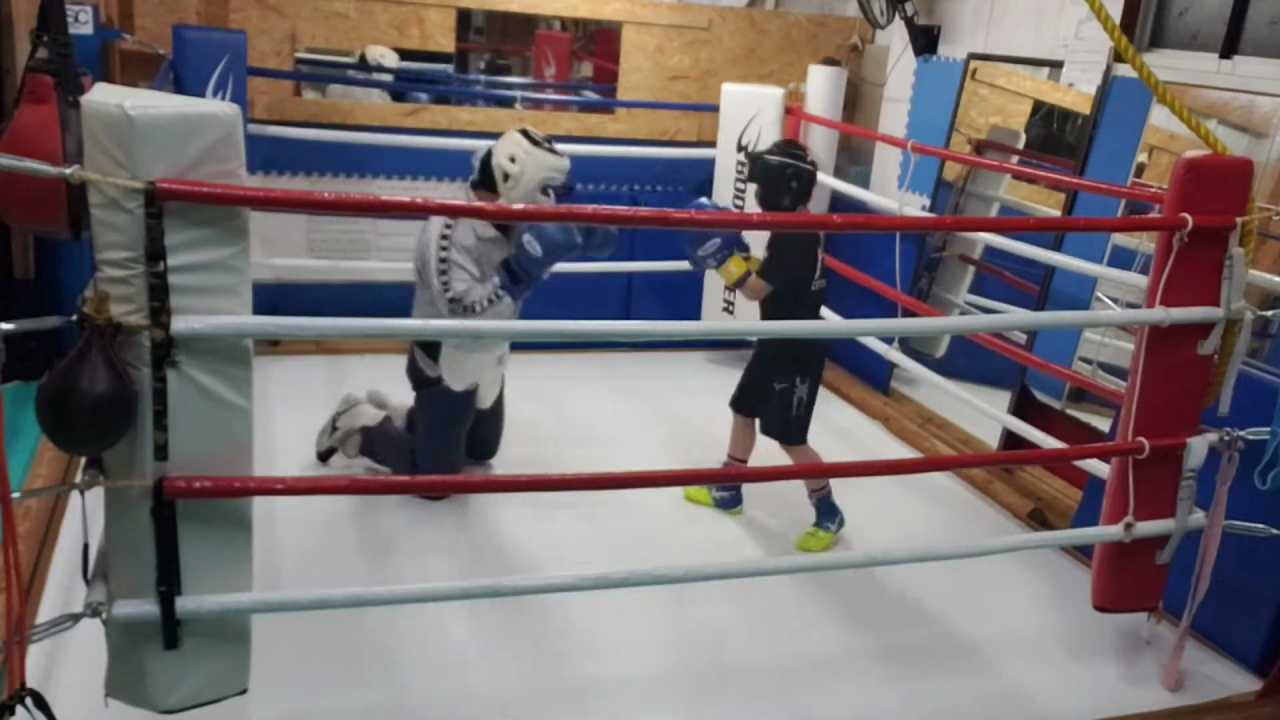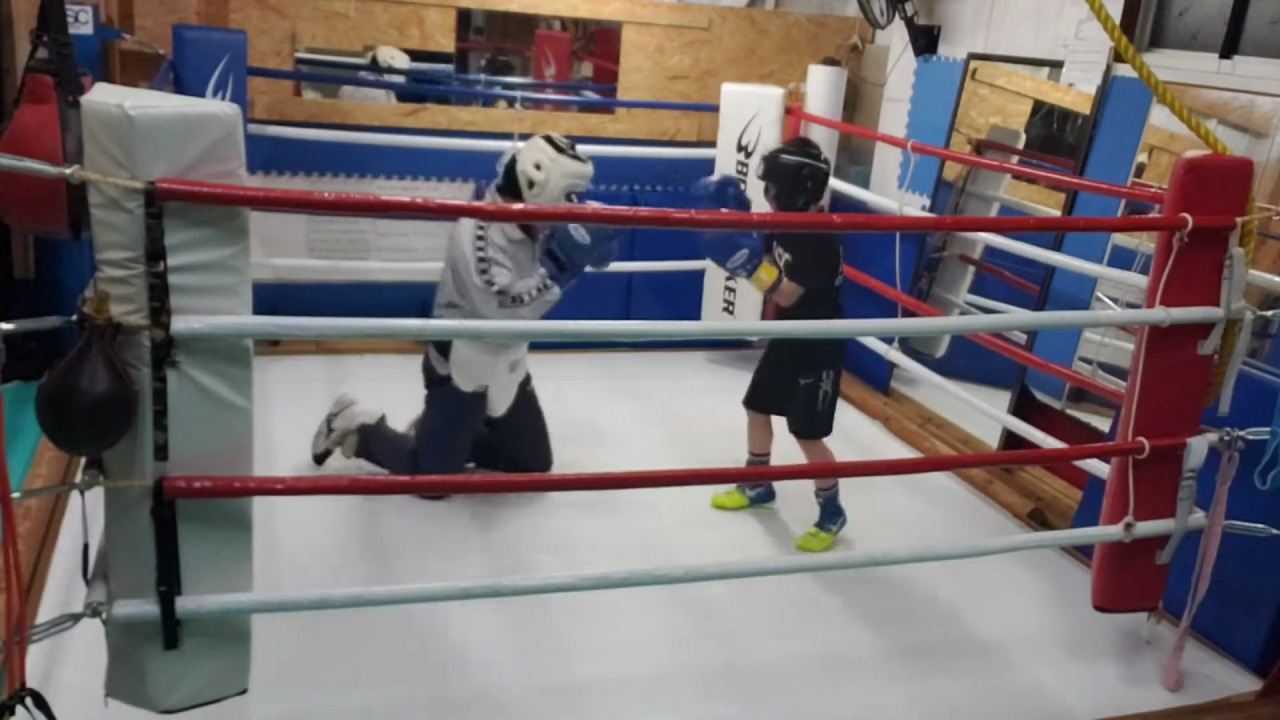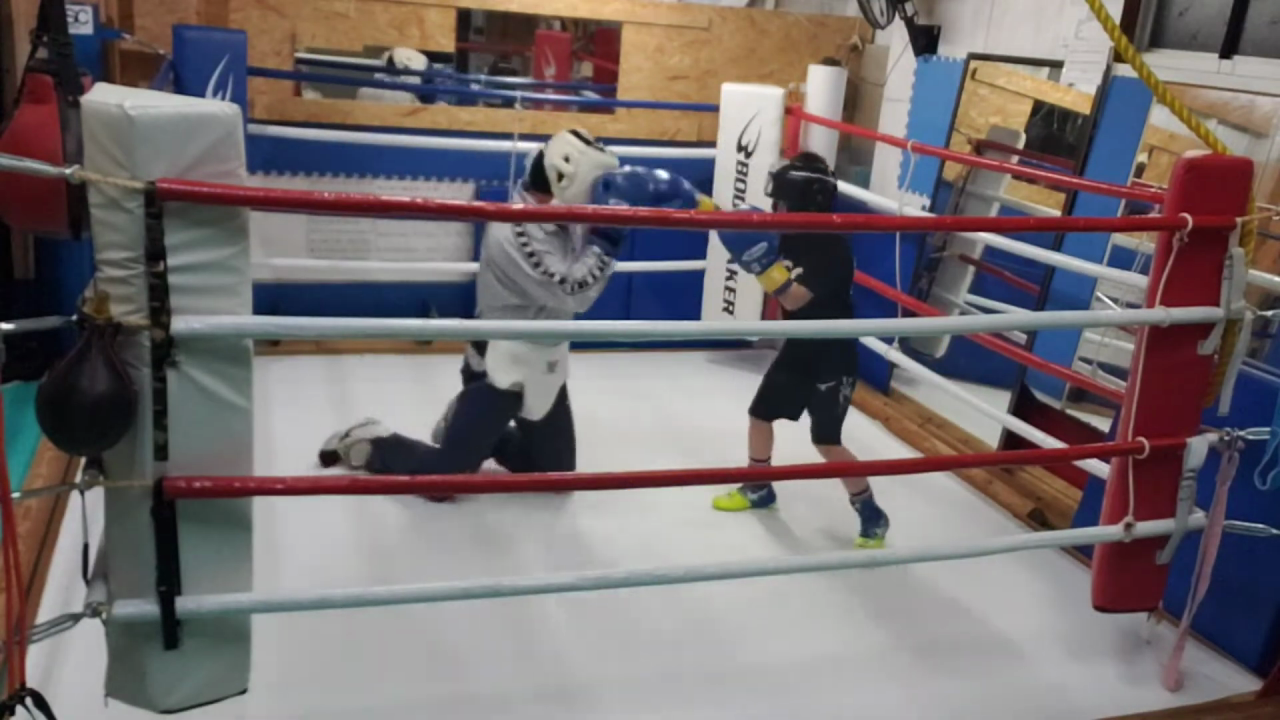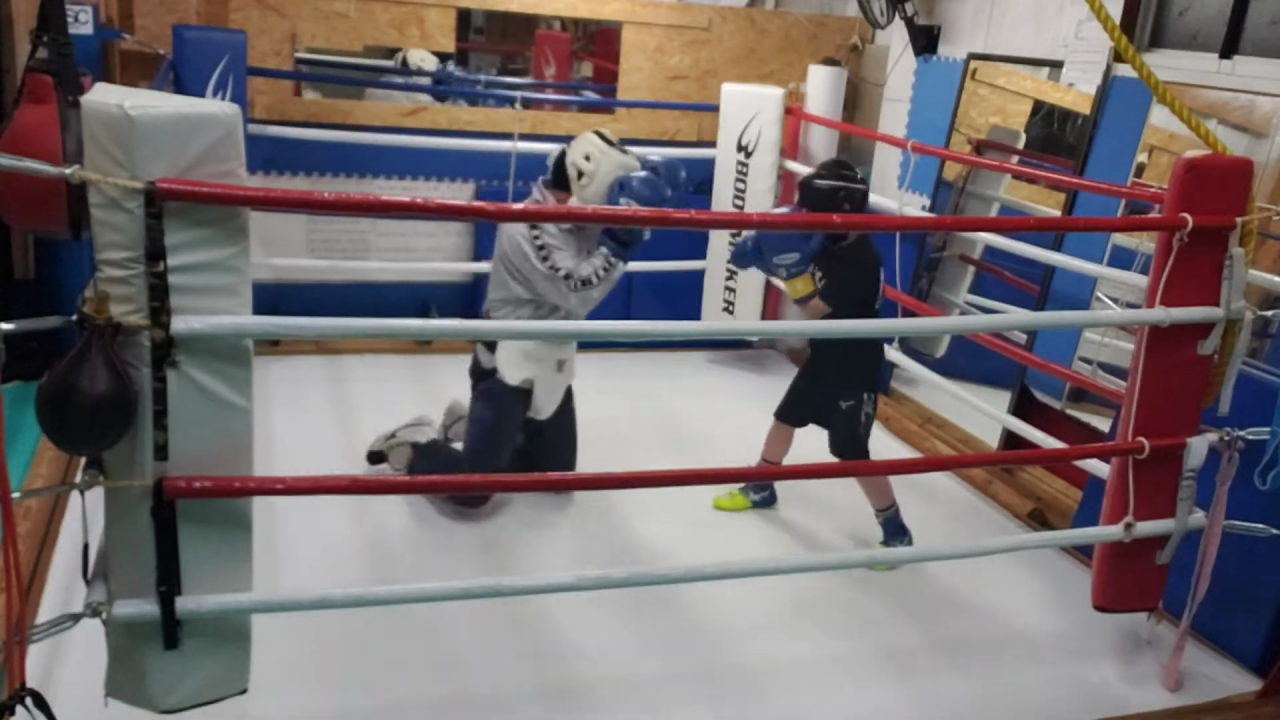
dt=0.2s
person 1, frame 1
left shoulder: (798, 239)
right shoulder: (789, 229)
left elbow: (756, 290)
right elbow: (765, 271)
left wrist: (720, 253)
right wrist: (735, 249)
left hip: (798, 351)
right hip: (776, 343)
left knee: (790, 439)
right knee: (743, 410)
left ankle: (828, 514)
right ankle: (727, 490)
person 1, frame 2
left shoulder: (820, 240)
left elbow: (785, 295)
right elbow: (760, 248)
left wrist: (748, 261)
left hip: (819, 349)
right hip: (787, 339)
left knee: (808, 435)
right knee: (757, 407)
left ankle: (830, 514)
right ankle: (757, 485)
person 1, frame 3
left shoulder: (832, 250)
right shoulder: (790, 234)
left elbow: (794, 298)
right elbow: (742, 232)
left wrist: (762, 258)
left hip: (832, 357)
right hip: (798, 348)
left knee: (828, 443)
right knee: (760, 415)
left ankle: (873, 517)
right ankle: (757, 489)
person 1, frame 4
left shoulder: (859, 262)
right shoulder: (834, 245)
left elbow: (813, 309)
right elbow: (814, 277)
left wrist: (792, 265)
right wrist: (764, 254)
left hip: (857, 368)
right hip: (825, 358)
left knee: (852, 456)
right knee: (785, 419)
left ankle: (896, 531)
right ankle: (760, 489)
person 2, frame 1
left shoulder: (515, 218)
right shoulder: (448, 231)
right elbow: (463, 312)
left wrist: (580, 236)
right wrist: (526, 265)
left hip: (489, 356)
right hip: (448, 361)
left knee: (479, 450)
right knee: (436, 476)
left ankle: (400, 420)
right ankle: (361, 426)
person 2, frame 2
left shoulder: (532, 222)
right shoulder: (477, 233)
right elbow: (513, 308)
left wrist: (593, 240)
right wrist: (567, 254)
left hip: (507, 361)
right hip: (465, 363)
left knee: (536, 465)
right knee: (435, 477)
left ankle: (450, 438)
right ankle: (355, 428)
person 2, frame 3
left shoulder: (559, 220)
right shoulder: (513, 232)
right elbow: (572, 293)
left wrist: (662, 189)
right wrist: (608, 230)
left hip: (547, 363)
right hip: (501, 364)
left knee: (557, 471)
right knee: (446, 476)
left ankle: (468, 428)
right ankle: (365, 443)
person 2, frame 4
right shoulder: (527, 226)
right elbow: (579, 292)
left wrist: (648, 185)
right wrist: (624, 233)
left hip: (554, 363)
right hip: (508, 361)
left knee: (556, 473)
right knee: (470, 489)
left ankle: (469, 428)
right ankle: (414, 445)
